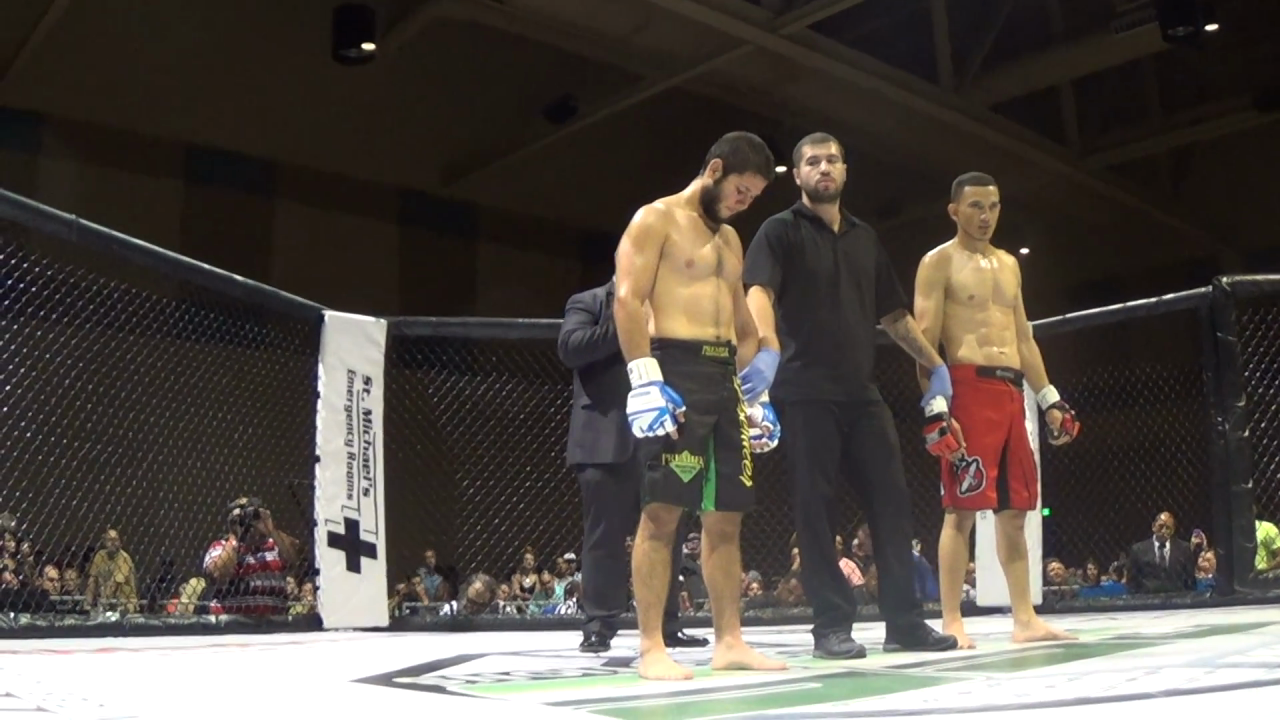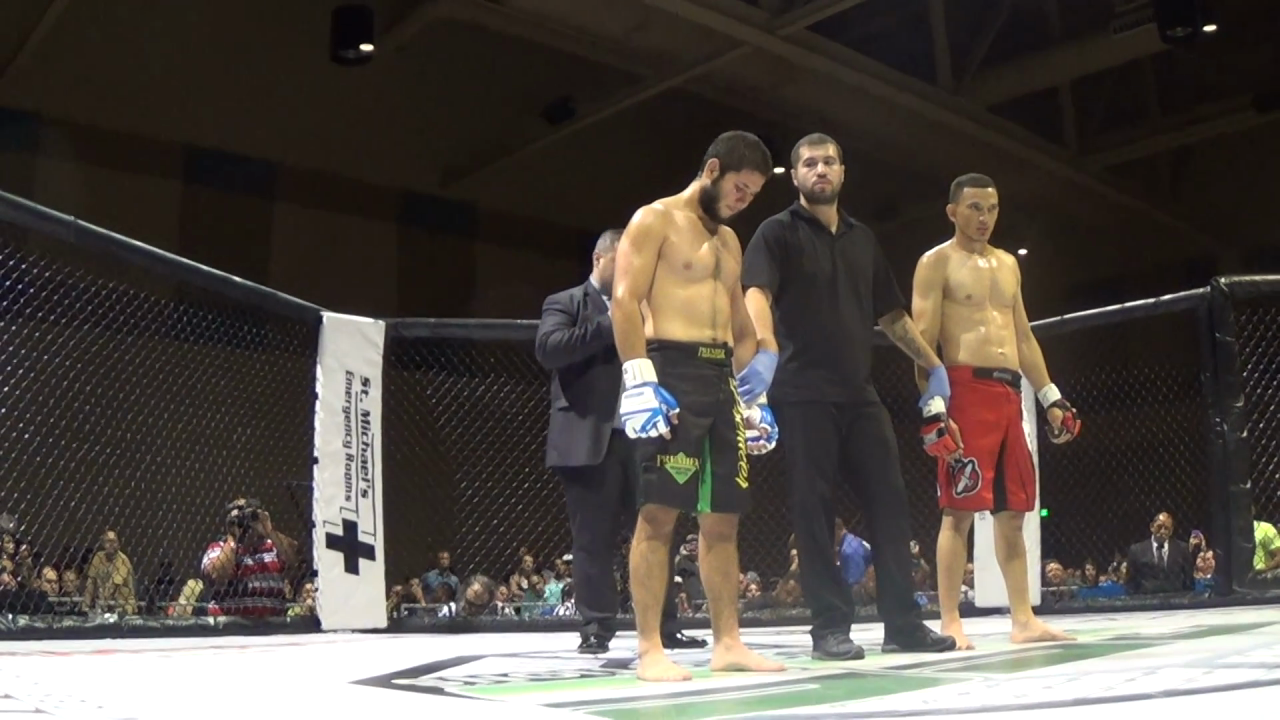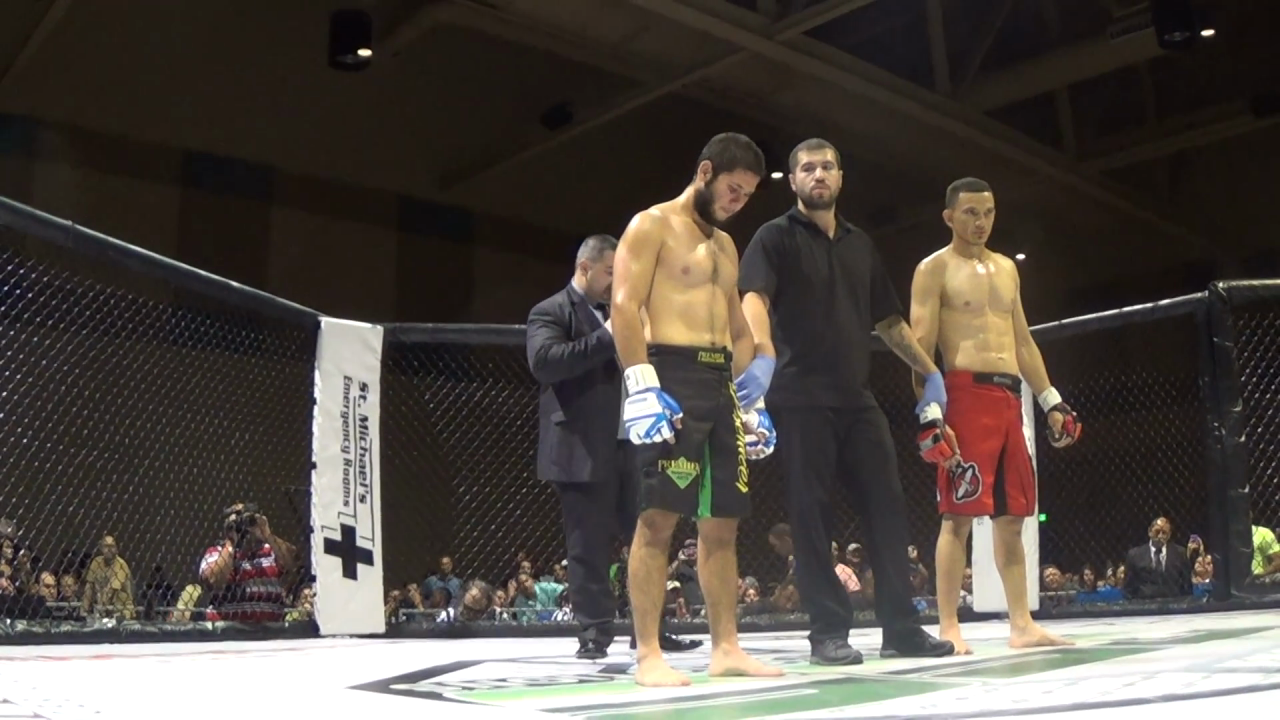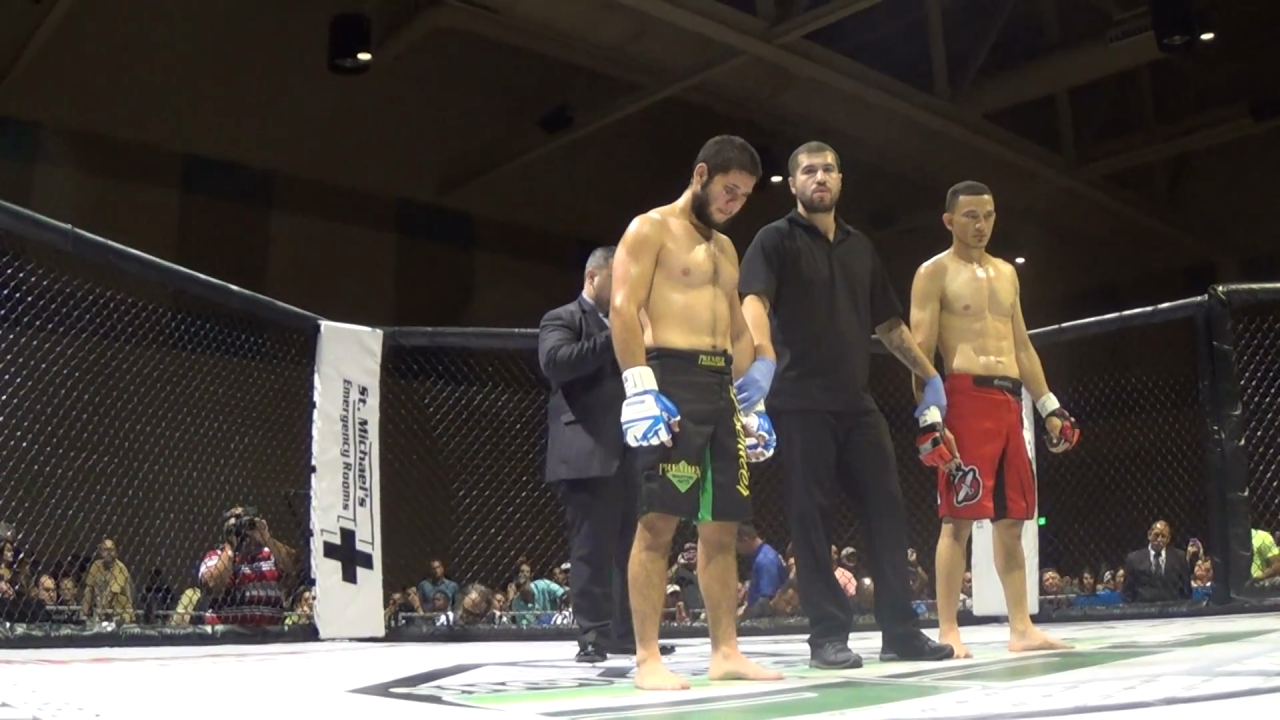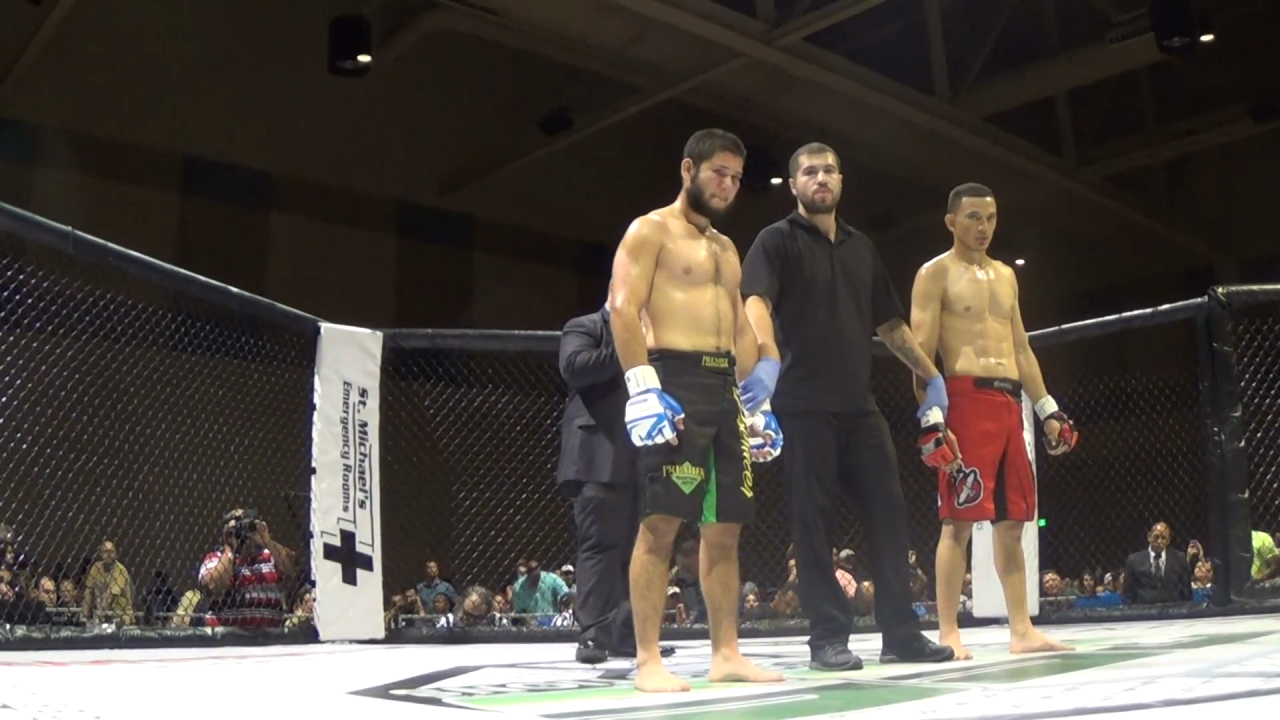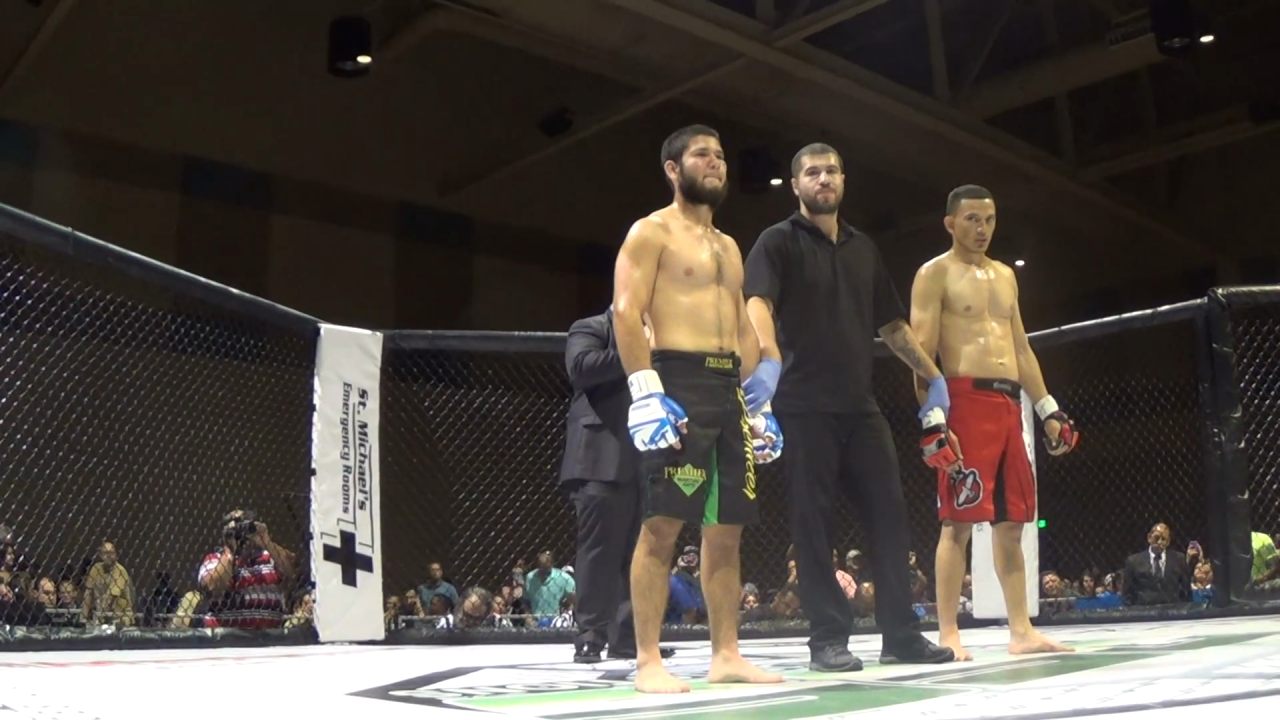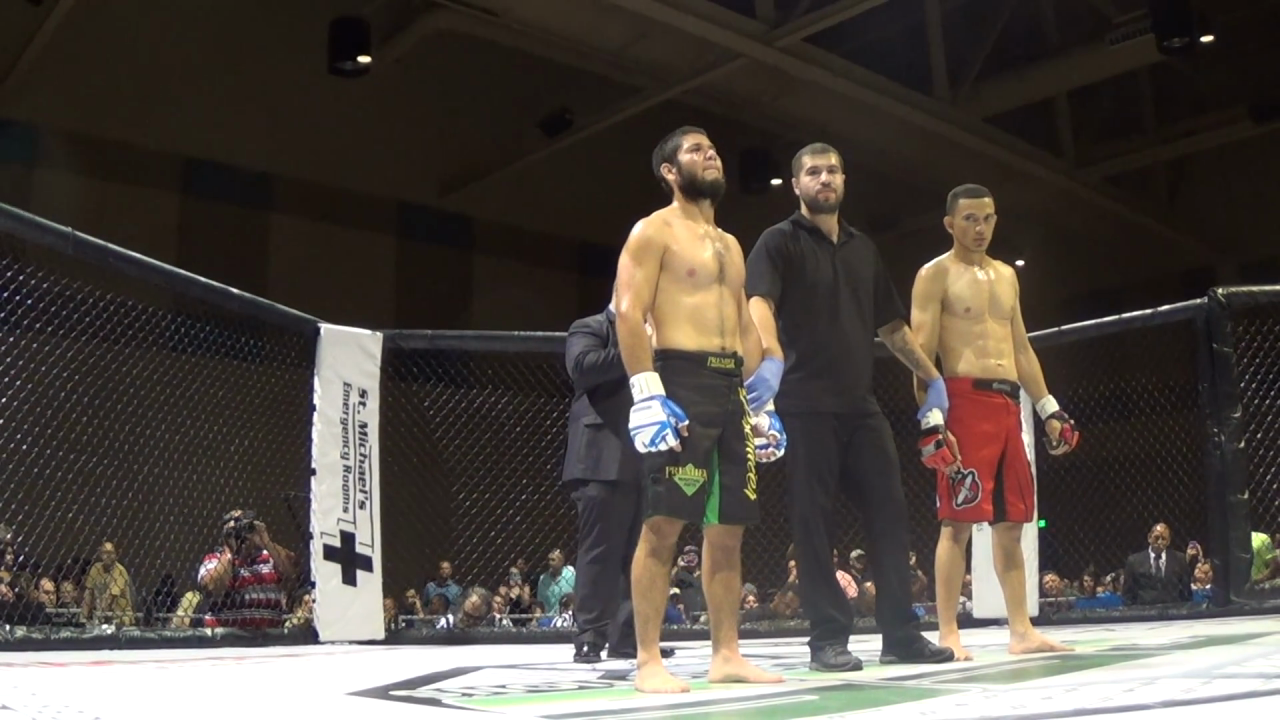
dt=0.4s
person 1, frame 1
left shoulder: (729, 239)
right shoulder: (656, 219)
right elbow: (627, 300)
right wrist: (646, 380)
left hip: (724, 378)
right hip: (675, 369)
left knee: (726, 516)
right knee: (662, 511)
left ankle: (729, 641)
right ankle: (651, 648)
person 1, frame 2
left shoulder: (729, 241)
right shoulder: (655, 220)
right elbow: (625, 300)
right wrist: (640, 382)
left hip: (721, 380)
right hip: (671, 371)
left knee: (723, 517)
right knee: (659, 513)
left ankle: (728, 643)
right ankle: (650, 650)
person 1, frame 3
left shoulder: (725, 245)
right shoulder: (652, 226)
right elbow: (624, 307)
right wrist: (643, 388)
left hip: (719, 384)
right hip: (671, 376)
left knee: (722, 522)
right knee: (658, 517)
left ankle: (725, 648)
right ankle: (648, 655)
person 1, frame 4
left shoulder: (725, 248)
right shoulder: (651, 229)
right elbow: (623, 309)
left wrist: (752, 401)
right wrist: (640, 390)
left hip: (720, 387)
right hip: (671, 378)
left knee: (722, 525)
right knee: (658, 521)
left ankle: (725, 652)
right ankle: (647, 659)
person 1, frame 5
left shoulder: (727, 248)
right shoulder: (650, 230)
right elbow: (624, 310)
right wrist: (644, 389)
left hip: (724, 388)
right hip: (674, 380)
left knee: (725, 527)
right knee: (661, 522)
left ankle: (726, 654)
right ankle: (648, 661)
person 1, frame 6
left shoulder: (728, 247)
right shoulder: (651, 232)
right elbow: (626, 314)
right wrist: (647, 392)
left hip: (728, 389)
right hip: (677, 382)
left knee: (726, 528)
right knee: (663, 524)
left ankle: (726, 655)
right ankle: (648, 662)
person 1, frame 7
left shoulder: (730, 245)
right shoulder: (654, 231)
right elbow: (628, 314)
left wrist: (762, 402)
right wrist: (647, 395)
left hip: (731, 389)
right hip: (680, 381)
left knee: (728, 528)
right knee: (663, 524)
left ankle: (726, 655)
right ankle: (648, 662)
person 2, frame 1
left shoulder: (865, 238)
right shoulder: (781, 231)
left elbow: (894, 313)
right elbow: (759, 292)
left wrist: (936, 365)
right wrist: (769, 349)
left hip: (862, 391)
right hip: (805, 391)
left knee: (892, 501)
right knee: (815, 508)
left ankle: (904, 621)
right ankle: (832, 626)
person 2, frame 2
left shoulder: (862, 239)
right shoulder: (778, 232)
left elbow: (891, 314)
right elbow: (757, 294)
left wrist: (934, 365)
right wrist: (766, 350)
left hip: (859, 392)
right hip: (803, 393)
left knee: (890, 501)
right knee: (814, 508)
left ankle: (902, 622)
right ankle: (830, 627)
person 2, frame 3
left shoulder: (860, 244)
right shoulder: (776, 237)
left elbow: (888, 320)
right elbow: (754, 298)
left wrist: (931, 371)
right wrist: (764, 356)
left hip: (856, 397)
right hip: (800, 397)
left knee: (888, 506)
right knee: (811, 513)
left ankle: (901, 627)
right ankle: (828, 632)
person 2, frame 4
left shoulder: (860, 247)
right shoulder: (776, 240)
left elbow: (888, 323)
right elbow: (754, 302)
left wrist: (930, 375)
right wrist: (764, 359)
left hip: (857, 401)
right hip: (800, 401)
left knee: (887, 510)
right knee: (811, 517)
left ankle: (901, 631)
right ankle: (828, 635)
person 2, frame 5
left shoulder: (861, 247)
right shoulder: (777, 241)
left elbow: (889, 323)
right elbow: (756, 302)
left wrist: (931, 375)
right wrist: (768, 358)
left hip: (859, 402)
right hip: (803, 403)
left knee: (888, 512)
right knee: (813, 519)
left ankle: (901, 632)
right ankle: (828, 637)
person 2, frame 6
left shoulder: (864, 248)
right shoulder: (780, 241)
left elbow: (892, 324)
right elbow: (758, 303)
left wrist: (934, 376)
right wrist: (769, 359)
left hip: (860, 403)
right hip: (804, 403)
left knee: (890, 512)
right knee: (813, 520)
left ankle: (901, 633)
right ankle: (828, 639)
person 2, frame 7
left shoulder: (863, 248)
right shoulder: (780, 241)
left elbow: (891, 324)
right elbow: (759, 303)
left wrist: (933, 377)
right wrist: (772, 359)
left hip: (860, 403)
right hip: (805, 403)
left knee: (890, 512)
right knee: (813, 520)
left ankle: (901, 633)
right ankle: (827, 639)
person 3, frame 1
left shoulder: (1008, 265)
right shoulder: (939, 262)
right elbow: (926, 341)
left wrist: (1050, 400)
right wrist: (935, 407)
left hip: (1011, 393)
right hip: (968, 389)
left knee: (1014, 511)
right knee: (962, 509)
left ankle: (1025, 619)
right ankle: (952, 622)
person 3, frame 2
left shoulder: (1008, 265)
right shoulder: (936, 263)
left elbow: (1024, 337)
right elbow: (923, 341)
left wrist: (1051, 399)
right wrist: (933, 407)
left hip: (1009, 393)
right hip: (966, 389)
left knee: (1012, 512)
right knee: (959, 510)
left ankle: (1024, 620)
right ankle: (950, 622)
person 3, frame 3
left shoulder: (1006, 268)
right shoulder: (934, 269)
left elbow: (1023, 341)
right elbow: (921, 348)
left wrist: (1052, 401)
right wrist: (930, 414)
left hip: (1009, 398)
right hip: (966, 395)
left knee: (1012, 516)
right knee: (959, 515)
left ankle: (1022, 625)
right ankle: (949, 628)
person 3, frame 4
left shoulder: (1006, 273)
right shoulder: (934, 273)
right elbow: (921, 352)
left wrist: (1049, 407)
right wrist: (929, 418)
left hip: (1010, 402)
right hip: (966, 398)
left knee: (1012, 521)
right knee: (959, 519)
left ankle: (1022, 628)
right ankle: (948, 631)
person 3, frame 5
left shoulder: (1005, 276)
right shoulder: (936, 274)
right elbow: (922, 352)
left wrist: (1048, 410)
right wrist: (931, 418)
left hip: (1010, 403)
right hip: (967, 400)
left knee: (1012, 522)
right knee: (959, 520)
left ankle: (1022, 630)
right ankle: (949, 633)
person 3, frame 6
left shoulder: (1005, 276)
right shoulder: (935, 274)
right elbow: (922, 352)
left wrist: (1048, 410)
right wrist: (933, 419)
left hip: (1009, 405)
right hip: (966, 401)
left knee: (1012, 522)
right knee: (959, 522)
left ankle: (1022, 631)
right ankle: (949, 634)
person 3, frame 7
left shoulder: (1006, 276)
right shoulder: (935, 275)
right elbow: (922, 354)
left wrist: (1049, 409)
right wrist: (931, 420)
left hip: (1008, 405)
right hip: (966, 402)
left knee: (1011, 523)
right knee: (959, 521)
left ankle: (1022, 631)
right ankle: (948, 634)
person 4, frame 1
right shoulder: (589, 303)
right elbow: (570, 348)
right hip: (607, 441)
right knee: (604, 537)
left ankle: (666, 627)
right ankle: (598, 628)
person 4, frame 2
right shoulder: (565, 303)
right elbow: (547, 349)
right wrist: (609, 324)
right hip: (590, 440)
right knee: (593, 539)
left ankle: (664, 627)
right ankle: (596, 628)
person 4, frame 3
right shoulder: (550, 313)
right elbow: (543, 363)
right wrist: (606, 338)
left hip: (631, 444)
right hip: (584, 451)
right knee: (589, 547)
right ankle: (594, 633)
person 4, frame 4
right shoulder: (563, 319)
right elbow: (555, 362)
right wrist: (614, 339)
right hip: (589, 454)
left knee: (633, 547)
right knee: (592, 548)
left ankle: (625, 633)
right ankle: (593, 636)
person 4, frame 5
right shoulder: (584, 327)
right elbow: (574, 366)
left hip: (639, 461)
right hip: (598, 459)
left knee: (634, 551)
right knee: (600, 546)
left ankle: (626, 636)
right ankle: (593, 636)
person 4, frame 6
right shoulder: (590, 328)
right elbow: (581, 367)
left hip: (641, 461)
right hip: (602, 460)
left knee: (636, 552)
right knee: (599, 549)
left ankle: (626, 636)
right ankle: (590, 637)
person 4, frame 7
right shoulder: (589, 328)
right elbow: (582, 366)
left hip: (641, 461)
right hip: (604, 459)
left knee: (636, 552)
right knee: (600, 548)
left ankle: (627, 635)
right ankle: (590, 637)
